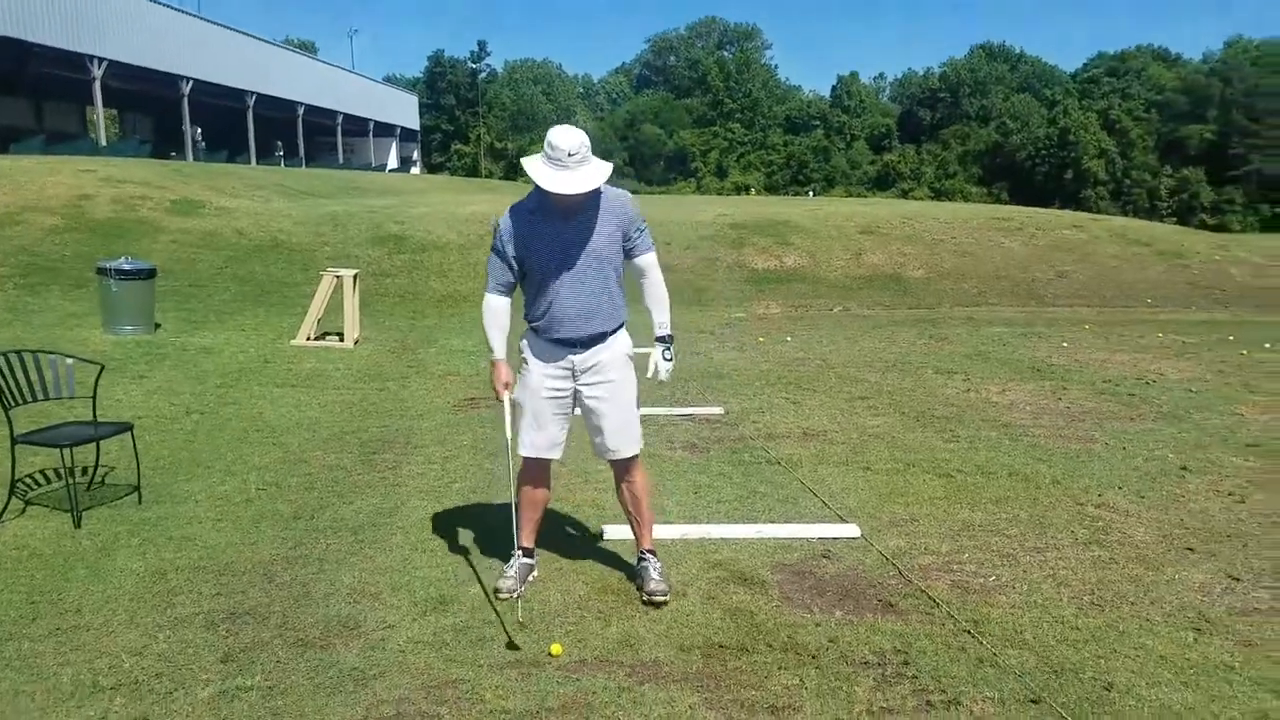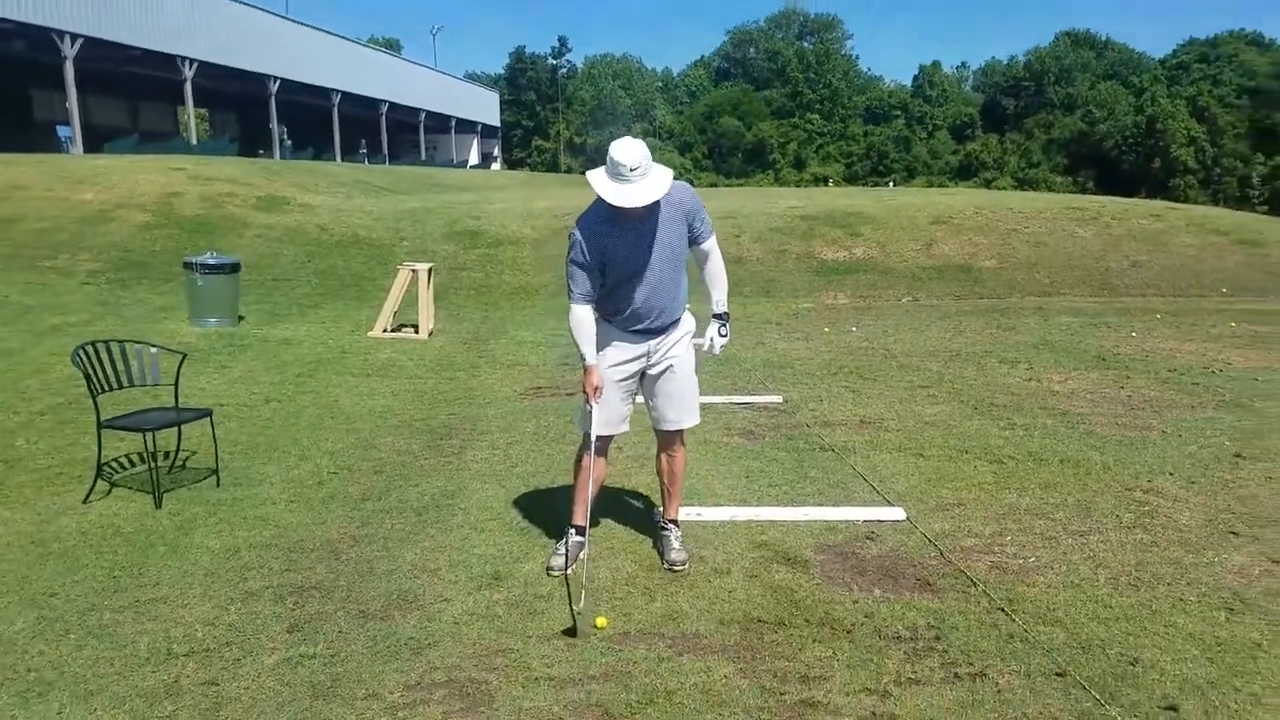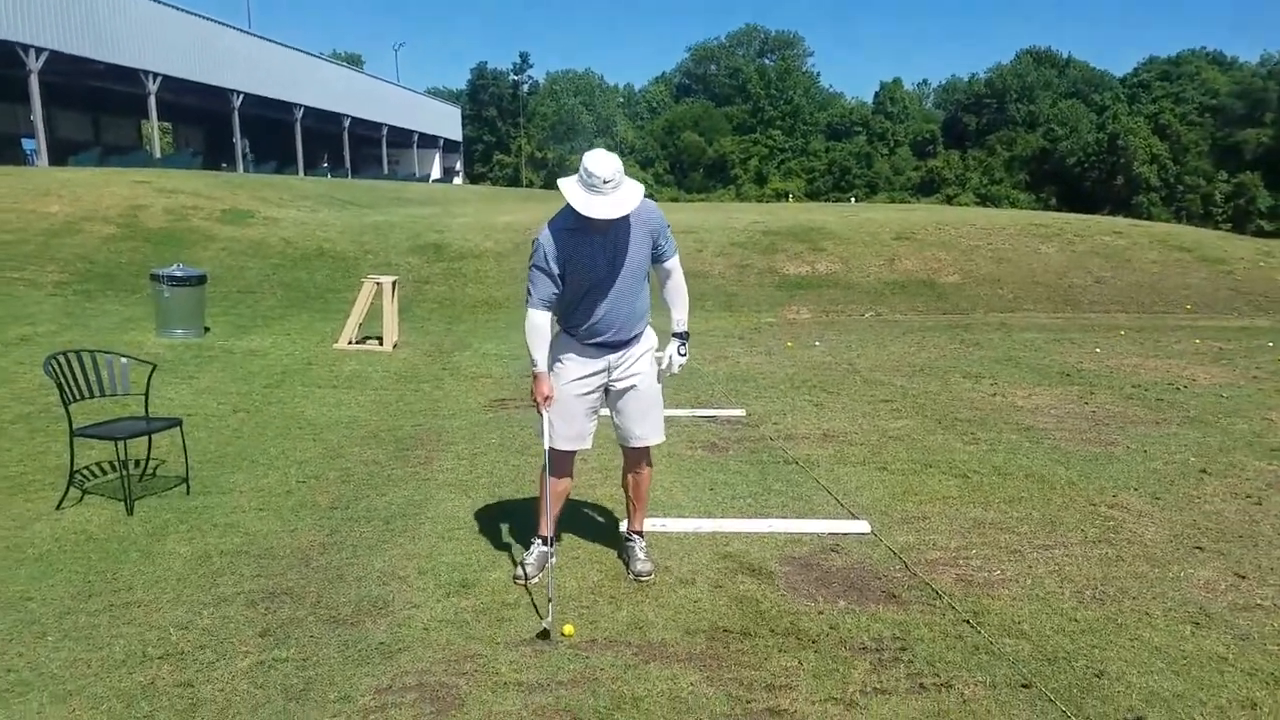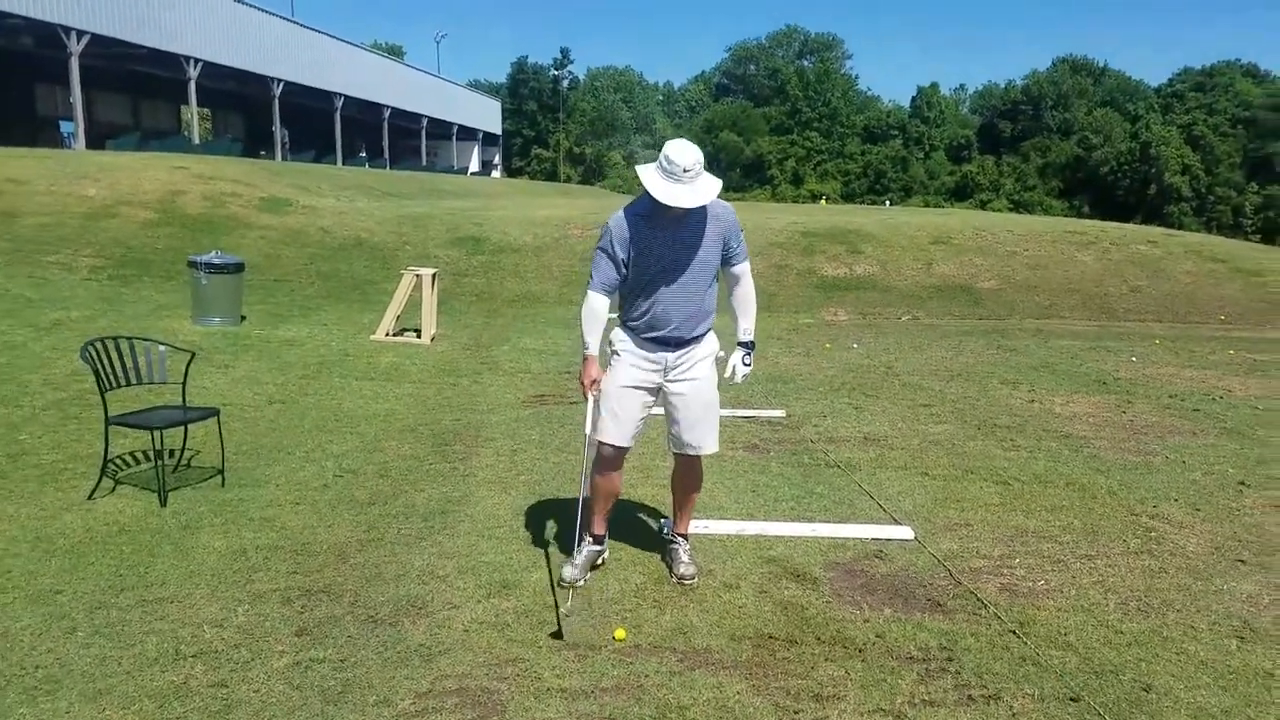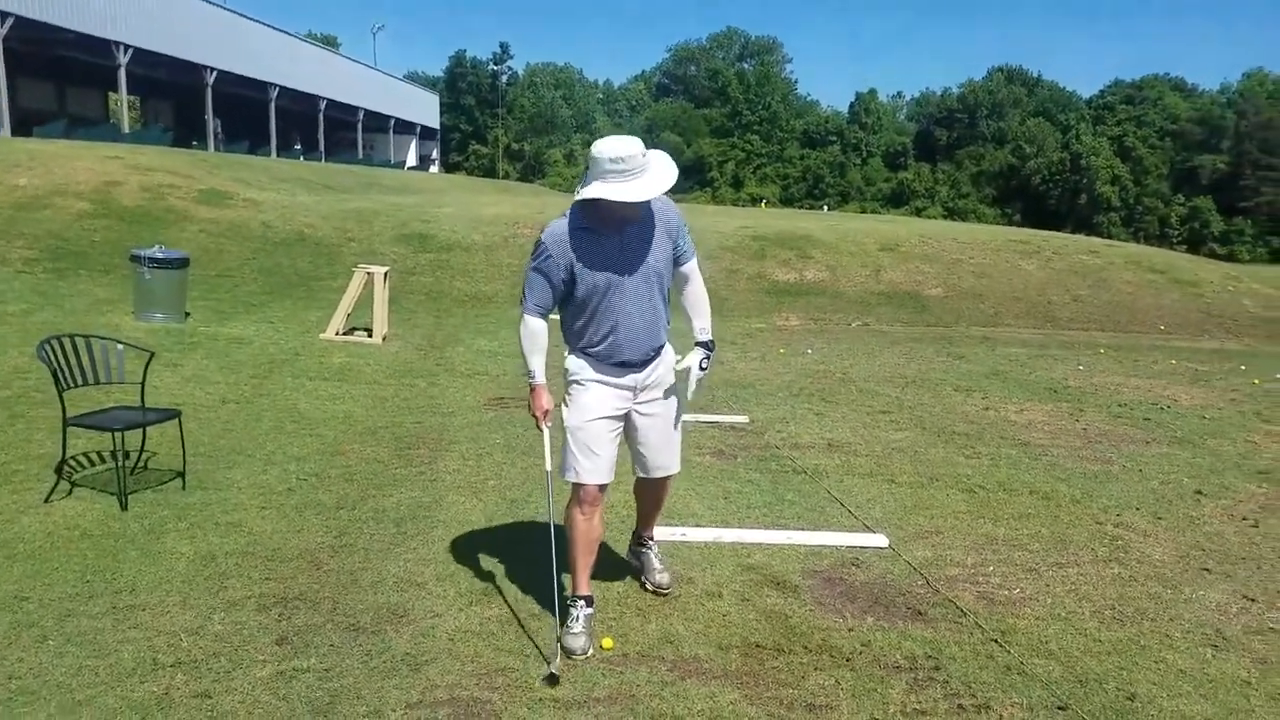
dt=1s
person 1, frame 1
left shoulder: (619, 206)
right shoulder: (516, 221)
left elbow: (648, 272)
right elbow: (497, 293)
left wrist: (663, 338)
right wrist: (498, 358)
left hip: (608, 352)
right hip: (543, 356)
left knee: (627, 459)
right knee: (534, 461)
left ankle: (647, 558)
right ankle: (524, 555)
person 1, frame 2
left shoulder: (682, 199)
right shoulder: (588, 230)
left elbow: (708, 254)
right elbow: (581, 304)
left wrist: (720, 314)
right wrist: (590, 363)
left hip: (672, 337)
right hip: (615, 340)
left knee: (672, 435)
right knee: (596, 437)
left ankle: (669, 527)
right ankle: (577, 531)
person 1, frame 3
left shoulder: (648, 217)
right shoulder: (553, 237)
left elbow: (670, 273)
right elbow: (539, 309)
left wrist: (679, 333)
right wrist: (540, 371)
left hip: (635, 351)
right hip: (576, 355)
left knee: (638, 450)
right knee: (561, 452)
left ankle: (635, 538)
right ankle: (543, 542)
person 1, frame 4
left shoulder: (721, 217)
right shoulder: (623, 223)
left elbow: (740, 279)
right elbow: (598, 292)
left wrist: (746, 342)
right wrist: (591, 356)
left hip: (694, 354)
right hip: (634, 352)
left knee: (691, 455)
right knee: (610, 450)
left ankle: (678, 539)
right ankle: (594, 540)
person 1, frame 5
left shoulder: (664, 216)
right shoulder: (560, 239)
left elbow: (689, 277)
right elbow: (535, 315)
left wrist: (703, 342)
right wrist: (537, 383)
left hip: (656, 371)
right hip: (594, 378)
left knee: (658, 474)
right knee: (587, 492)
left ankle: (643, 544)
right ankle: (580, 603)
